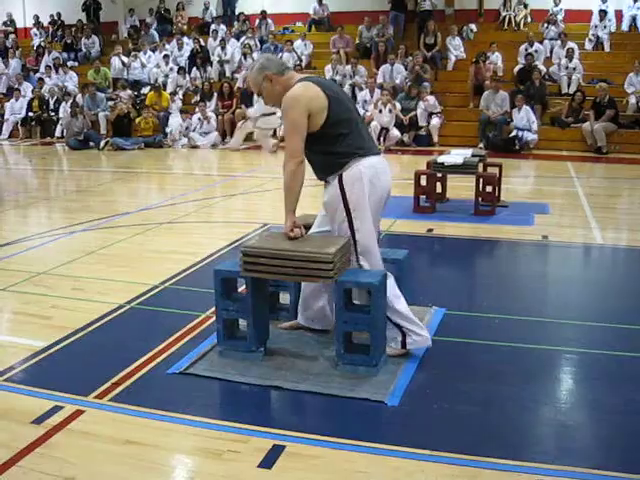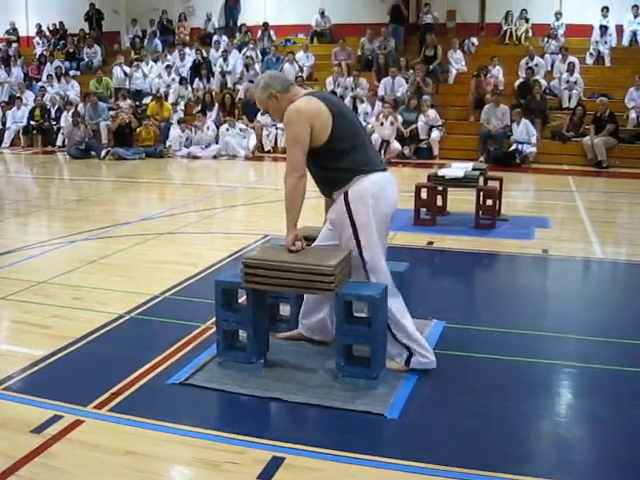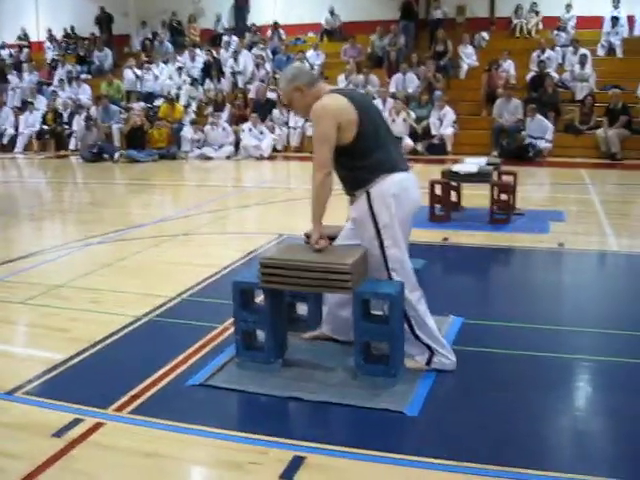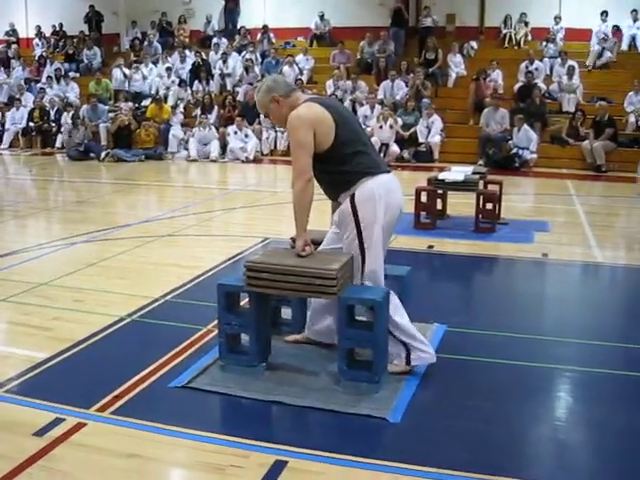
dt=1s
person 1, frame 1
left shoulder: (295, 96)
right shoulder: (315, 87)
left elbow: (294, 161)
left wrist: (290, 215)
right wrist: (328, 191)
left hip: (357, 177)
right hip: (360, 173)
left knee: (364, 261)
left ankle: (406, 335)
right ankle: (315, 316)
person 1, frame 2
left shoulder: (297, 110)
right shoulder: (320, 102)
left elbow: (295, 175)
left wrist: (291, 229)
right wrist: (329, 216)
left hip: (363, 193)
right hip: (368, 188)
left knee: (372, 278)
left ankle: (411, 353)
right ankle: (314, 326)
person 1, frame 3
left shoulder: (324, 107)
right shoulder: (347, 98)
left elbow: (322, 171)
left wrist: (317, 227)
right wrist: (355, 207)
left hip: (385, 193)
right hip: (388, 187)
left knee: (394, 276)
left ankle: (430, 352)
right ankle: (338, 326)
person 1, frame 4
left shoulder: (300, 116)
right shoulder: (322, 106)
left elbow: (303, 178)
left wrist: (301, 234)
right wrist: (336, 218)
left hip: (368, 196)
right hip: (374, 190)
left knee: (370, 280)
left ankle: (410, 353)
right ankle: (321, 330)
